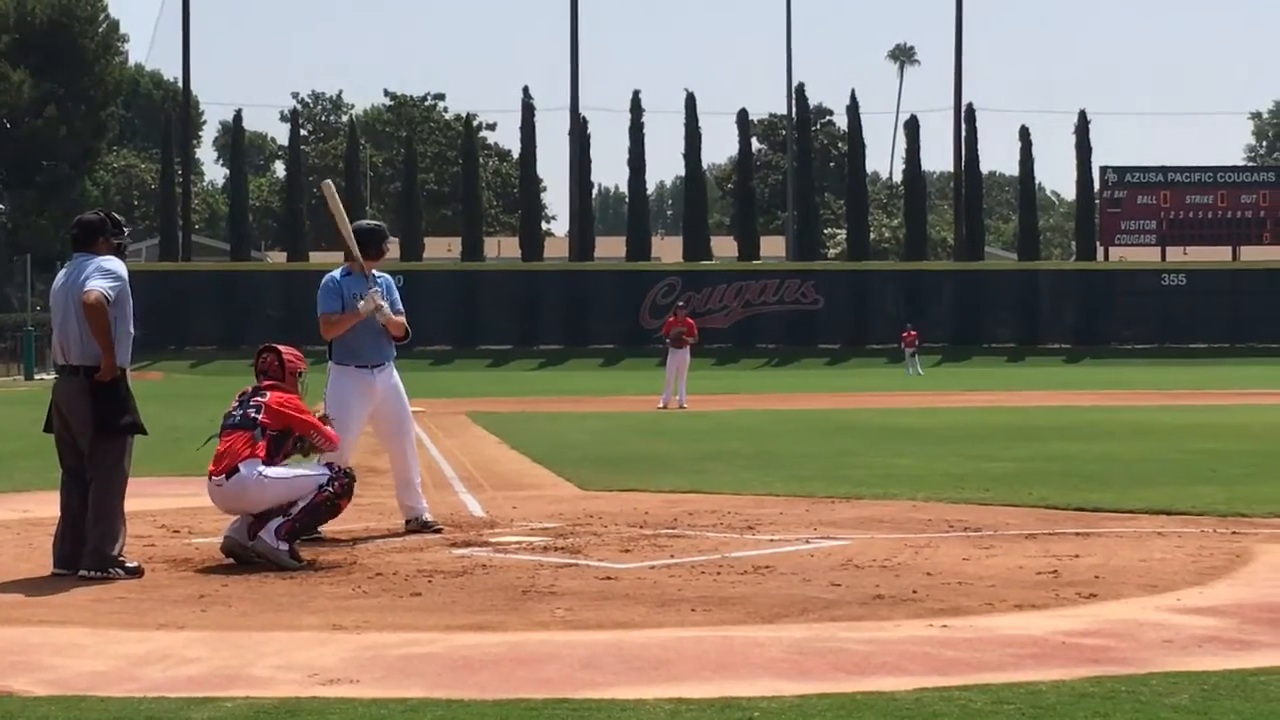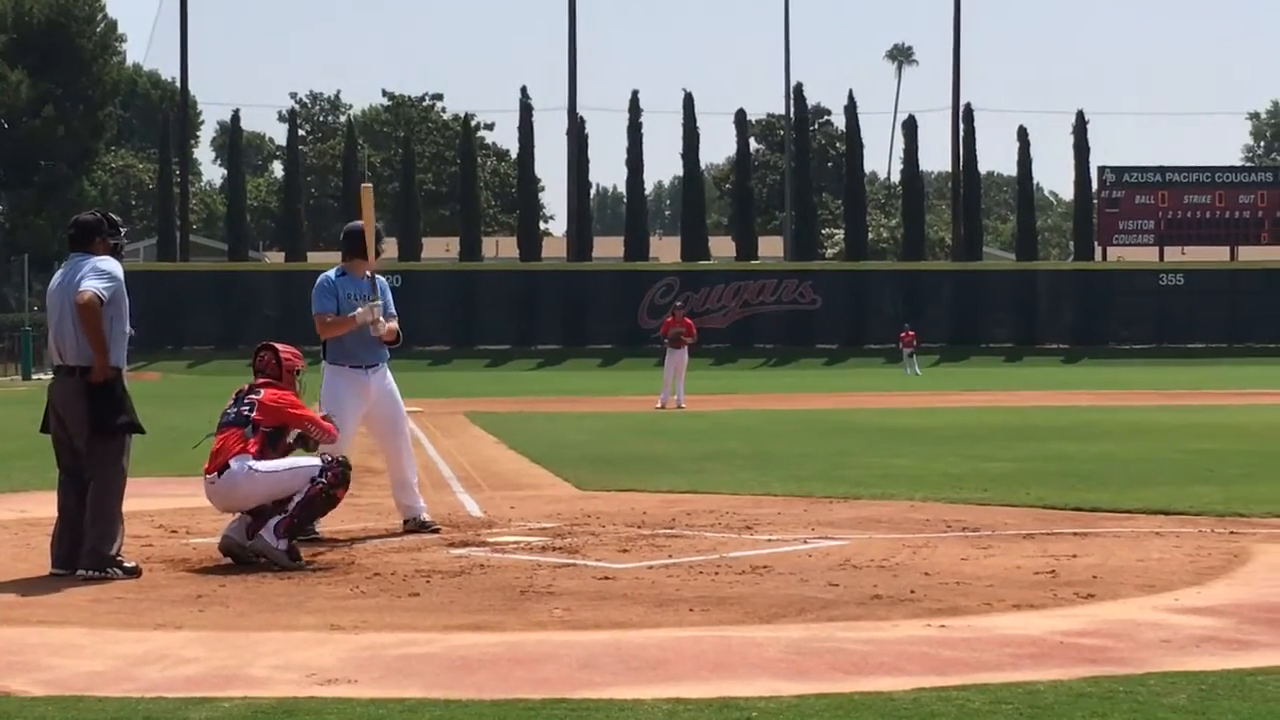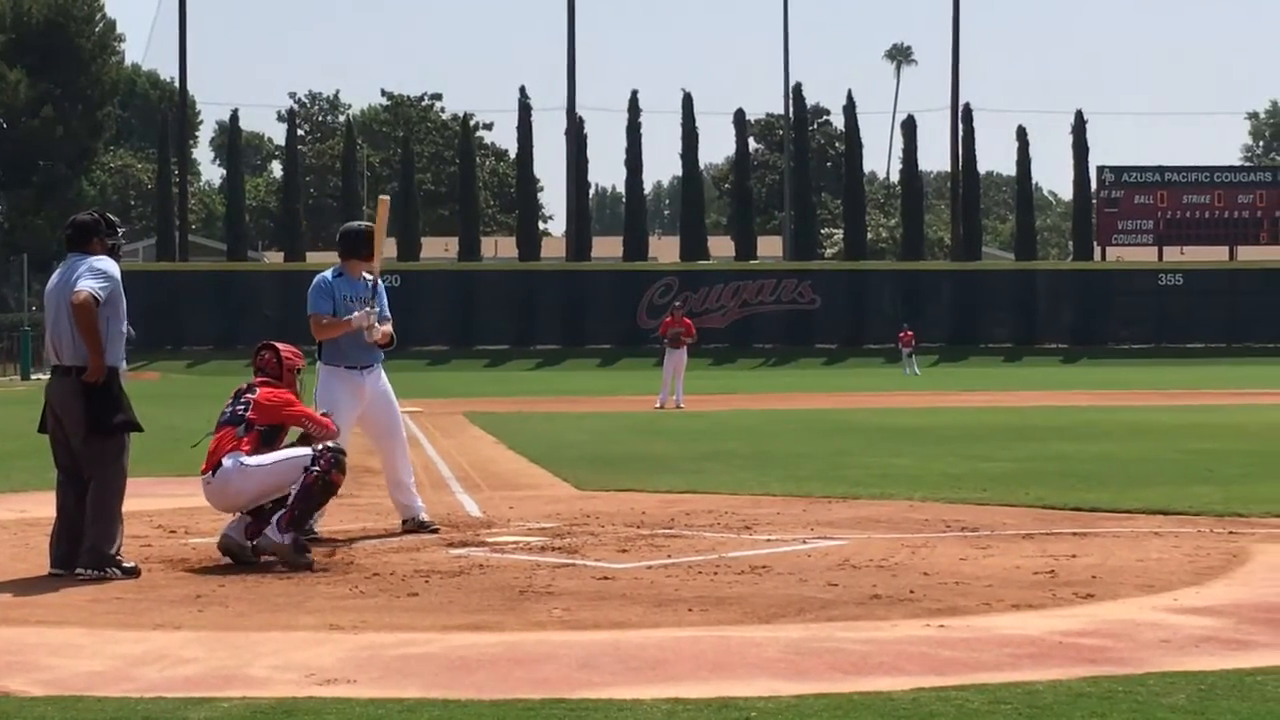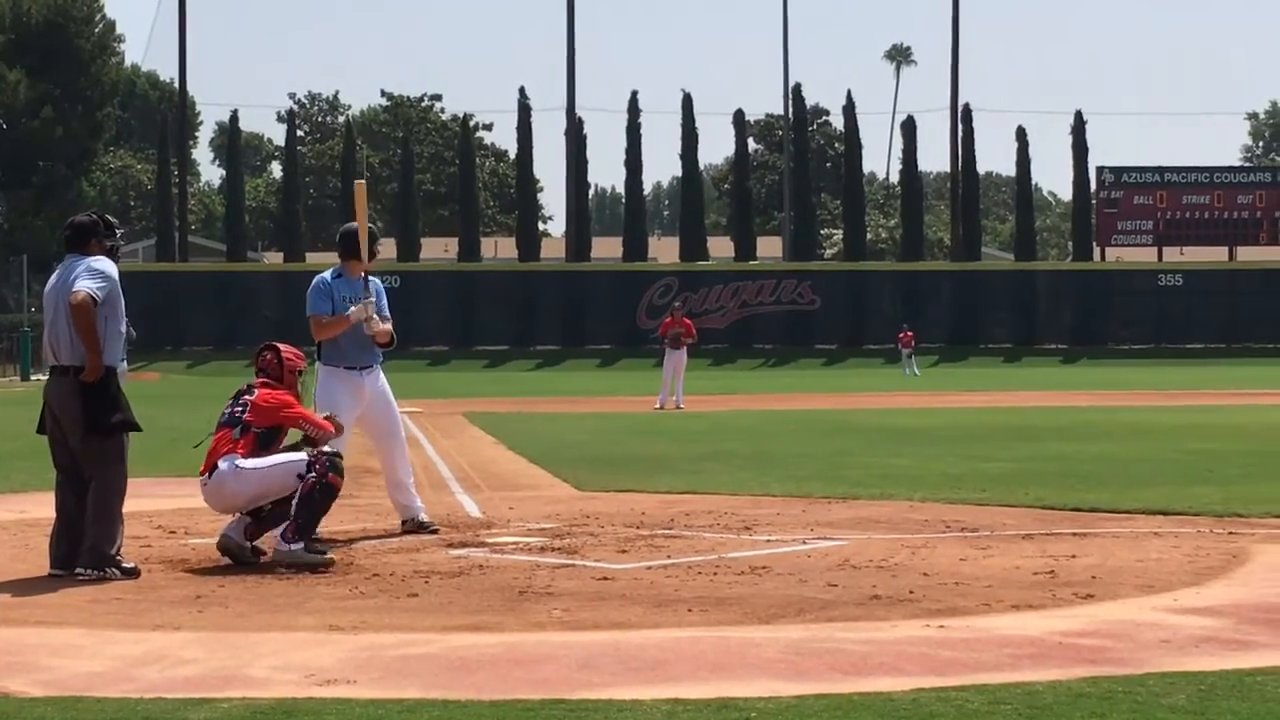
dt=0.1s
person 1, frame 1
left shoulder: (61, 278)
right shoulder: (108, 267)
left elbow: (66, 327)
right elbow: (93, 302)
right wrist: (109, 356)
left hip: (66, 383)
right hip: (100, 384)
left knee: (75, 474)
right knee: (107, 473)
left ankle: (69, 555)
right ankle: (101, 558)
person 1, frame 2
left shoulder: (59, 277)
right shoulder: (105, 267)
left elbow: (63, 325)
right elbow: (86, 302)
right wrist: (102, 357)
left hip: (63, 383)
right hip: (96, 384)
left knee: (73, 474)
right knee: (107, 473)
left ankle: (66, 555)
right ankle: (99, 559)
person 1, frame 3
left shoulder: (56, 277)
right shoulder: (101, 267)
left elbow: (62, 326)
right elbow: (81, 302)
right wrist: (98, 358)
left hip: (60, 383)
right hip: (93, 384)
left knee: (71, 474)
right knee: (107, 472)
left ankle: (65, 555)
right ankle: (98, 558)
person 1, frame 4
left shoulder: (56, 278)
right shoulder: (99, 267)
left elbow: (64, 319)
right elbow: (80, 302)
right wrist: (95, 356)
left hip: (58, 383)
right hip: (90, 384)
left knee: (71, 475)
right knee: (107, 473)
left ankle: (65, 556)
right ankle: (99, 558)
person 2, frame 1
left shoulder: (385, 282)
right shoulder: (334, 282)
left elbow: (402, 333)
right elbow: (328, 330)
left wrist: (387, 316)
right wrist: (362, 308)
left hip: (386, 375)
right hip: (348, 377)
left knee: (404, 444)
right knee: (336, 450)
left ankle: (416, 513)
person 2, frame 2
left shoulder: (379, 283)
right shoulder: (329, 282)
left elbow: (395, 334)
right elbow: (324, 329)
left wrist: (382, 328)
right wrist: (359, 317)
left hip: (380, 375)
right hip: (342, 377)
left knee: (400, 443)
right knee: (332, 450)
left ankle: (413, 512)
person 2, frame 3
left shoulder: (374, 285)
right shoulder: (325, 283)
left elbow: (388, 336)
right elbow: (319, 331)
left wrist: (378, 332)
right wrist: (354, 320)
left hip: (374, 376)
right hip: (337, 378)
left knee: (395, 443)
left ankle: (411, 512)
person 2, frame 4
left shoulder: (374, 285)
right shoulder: (324, 284)
left elbow: (388, 337)
right elbow: (319, 332)
left wrist: (376, 326)
right wrist: (352, 314)
left hip: (373, 377)
right hip: (336, 378)
left knee: (394, 444)
left ankle: (412, 513)
person 3, frame 1
left shoulder: (244, 399)
right shoulder: (286, 400)
right elbow: (330, 442)
left wrist: (294, 445)
right wrist: (323, 427)
left hip: (218, 490)
right hip: (246, 482)
left knee: (288, 485)
right knee: (341, 480)
left ankle: (239, 535)
right ankle: (277, 538)
person 3, frame 2
left shoulder: (243, 397)
right shoulder: (280, 398)
right elbow: (329, 435)
left wrist: (296, 444)
right wrist: (319, 424)
left hip: (217, 488)
right hip: (240, 476)
left knee: (294, 487)
right knee: (336, 471)
left ankle: (239, 534)
right ankle: (277, 537)
person 3, frame 3
left shoulder: (243, 396)
right shoulder: (277, 396)
right elbow: (328, 431)
left wrist: (300, 443)
right wrist: (323, 421)
left hip: (214, 487)
right hip: (234, 474)
left knee: (294, 486)
right knee: (331, 458)
left ankle: (238, 534)
right ankle: (281, 533)
person 3, frame 4
left shoulder: (246, 397)
right shoulder: (276, 398)
right elbow: (325, 434)
left wrist: (303, 444)
right wrist: (327, 422)
left hip: (213, 486)
right hip: (231, 477)
left knee: (295, 487)
right knee: (327, 465)
left ankle: (238, 534)
right ankle: (292, 544)
